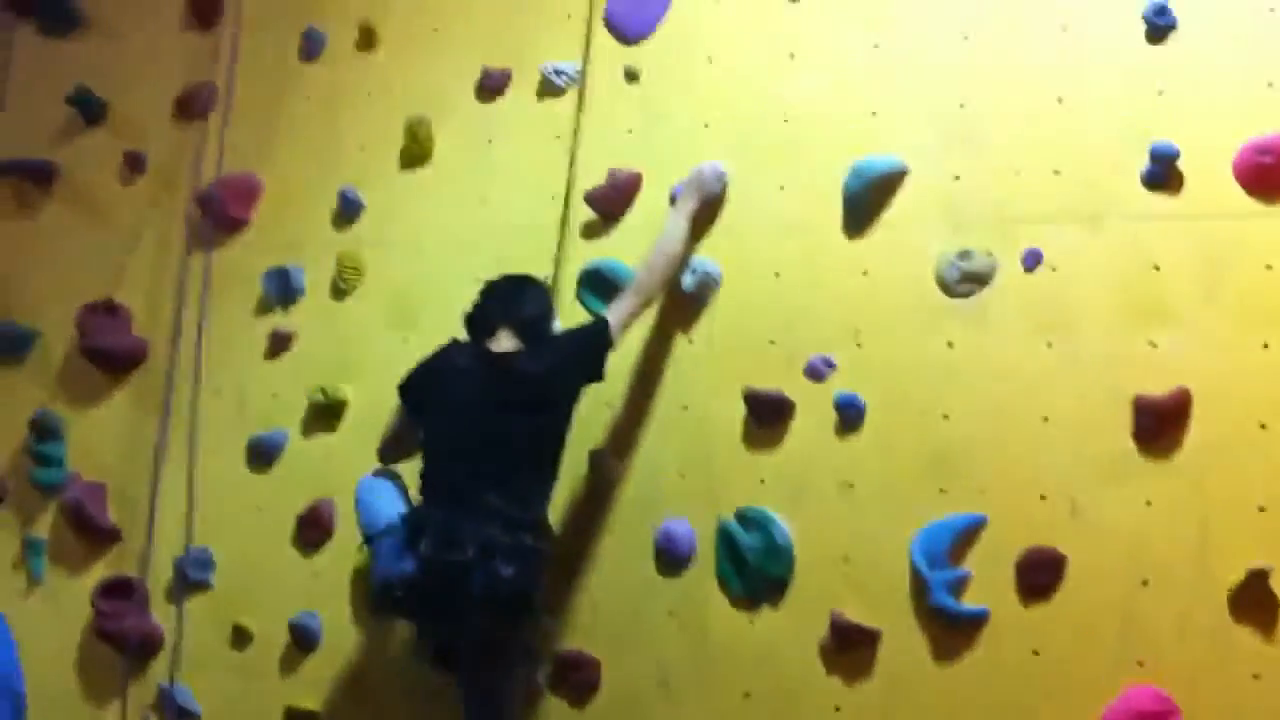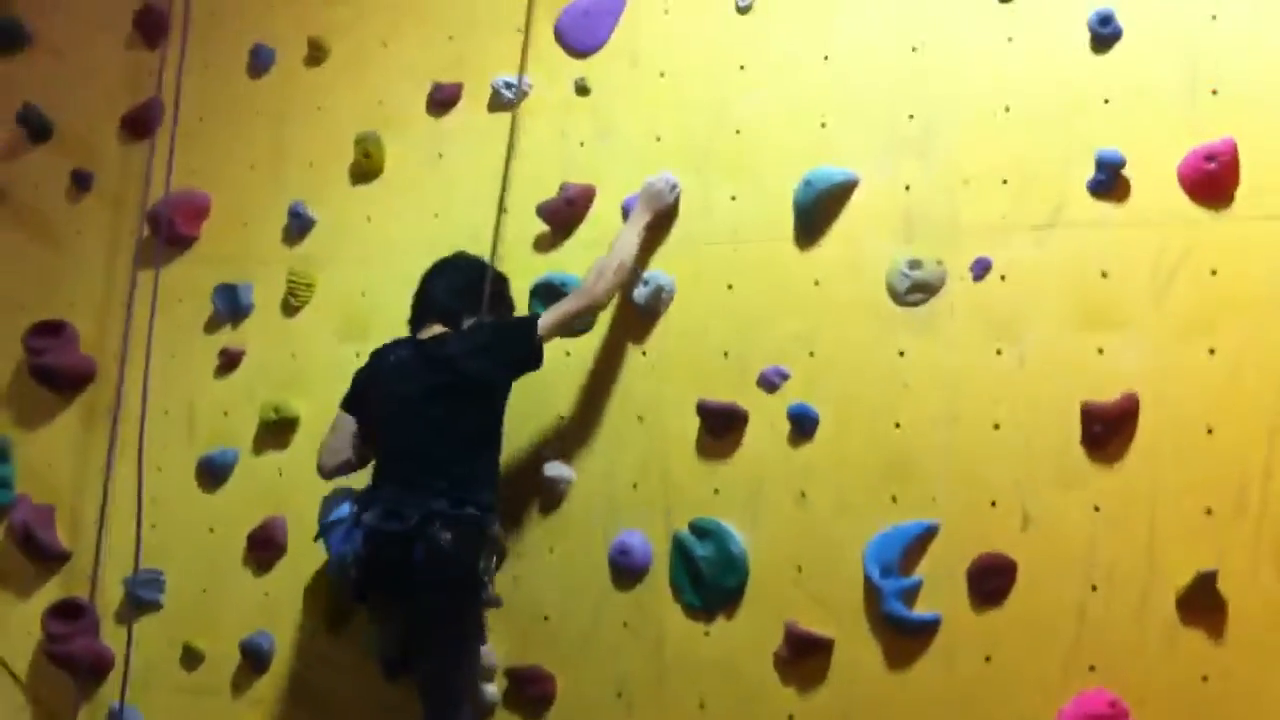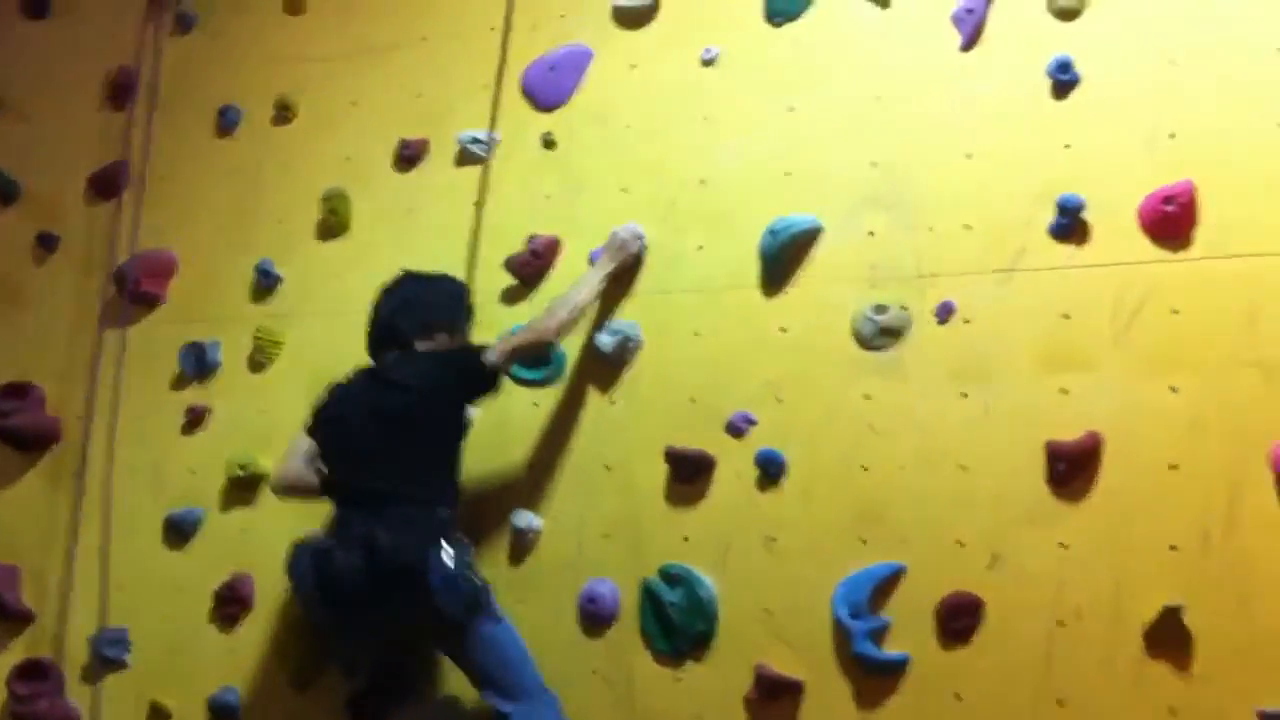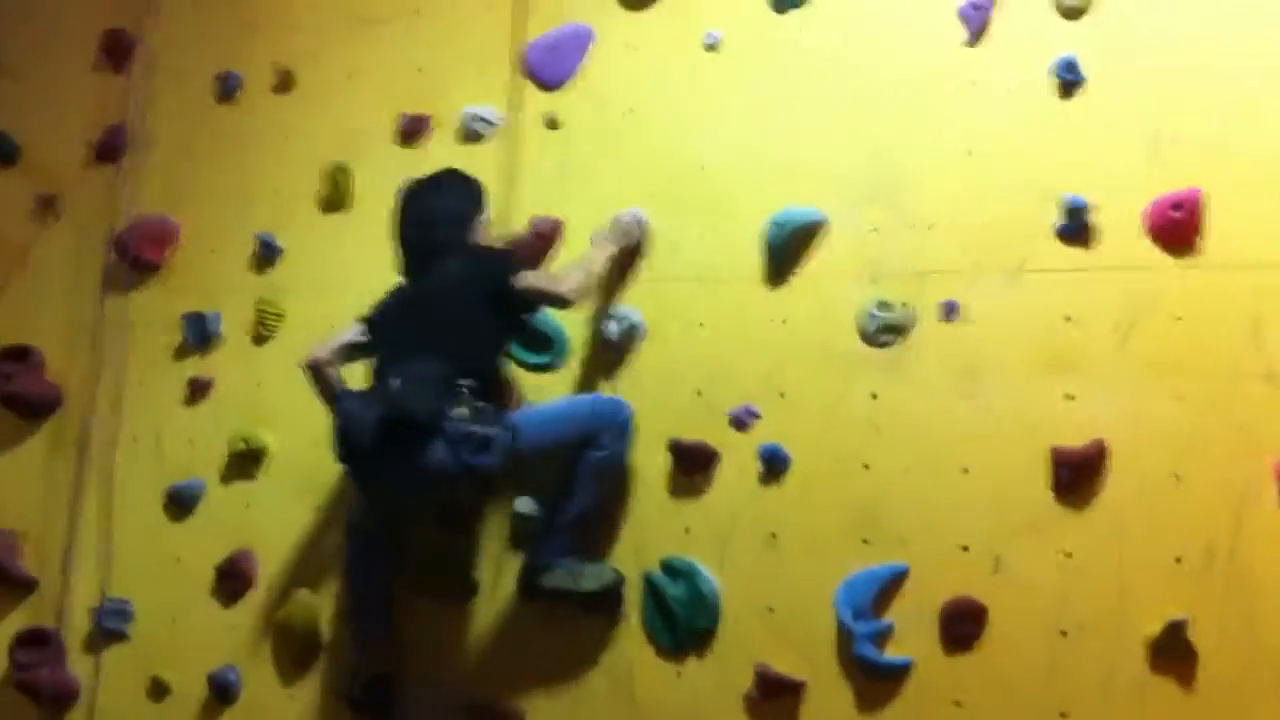
dt=0.7s
person 1, frame 1
left shoulder: (443, 368)
right shoulder: (561, 363)
left elbow: (389, 451)
right elbow: (644, 289)
right wrist: (689, 203)
left hip: (419, 574)
right hip: (502, 584)
left knee: (375, 491)
left ankle: (440, 639)
person 1, frame 2
left shoulder: (383, 365)
right shoulder: (490, 349)
left elbow: (330, 461)
right elbow: (593, 296)
right wrist: (642, 217)
left hip: (375, 553)
right hip: (450, 562)
left knee: (341, 511)
left ankle: (406, 636)
person 1, frame 3
left shoulder: (344, 397)
right shoulder: (445, 371)
left elbow: (287, 478)
right elbow: (543, 331)
right wrist: (606, 264)
left hip: (347, 580)
right hip: (426, 571)
left knee: (306, 563)
left ankle: (374, 677)
person 1, frame 4
left shoulder: (401, 298)
right shoulder: (485, 267)
left elbow: (319, 358)
right elbow: (565, 290)
left wrist: (355, 424)
right wrist: (609, 244)
left hip: (383, 451)
right hip: (452, 440)
left knee: (369, 536)
right knee: (609, 417)
left ankle: (370, 670)
right ankle: (552, 560)
